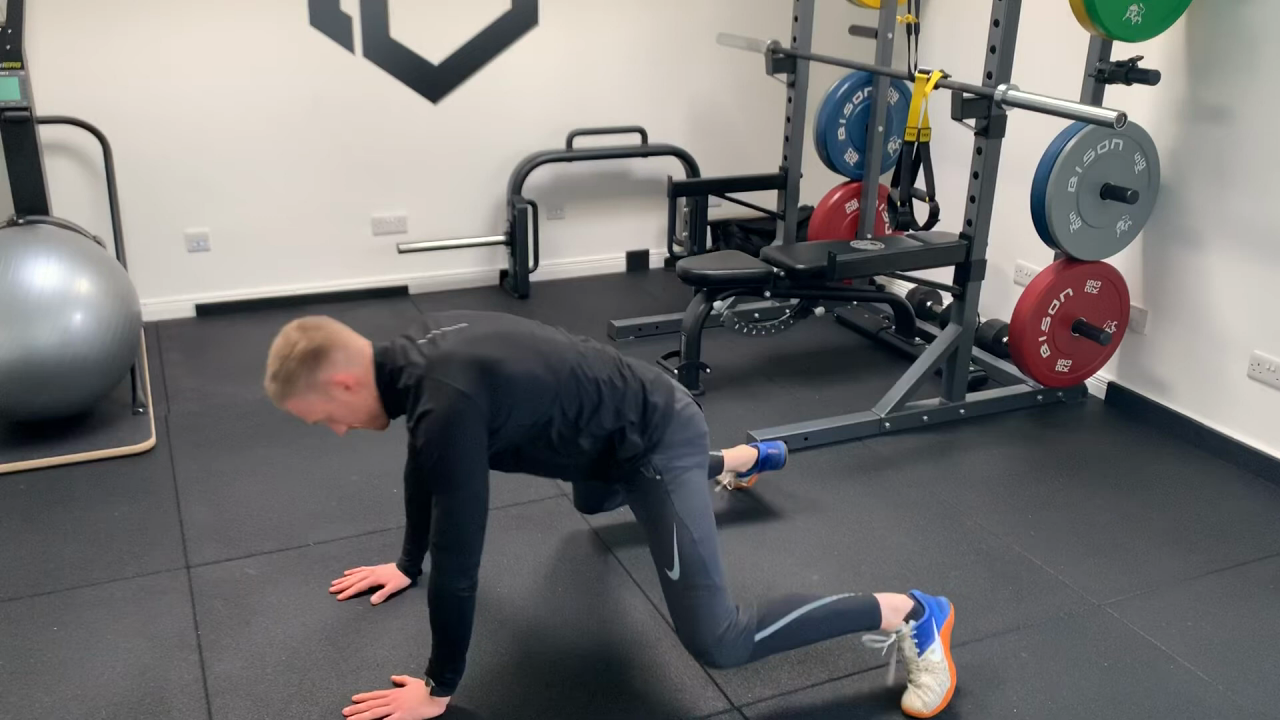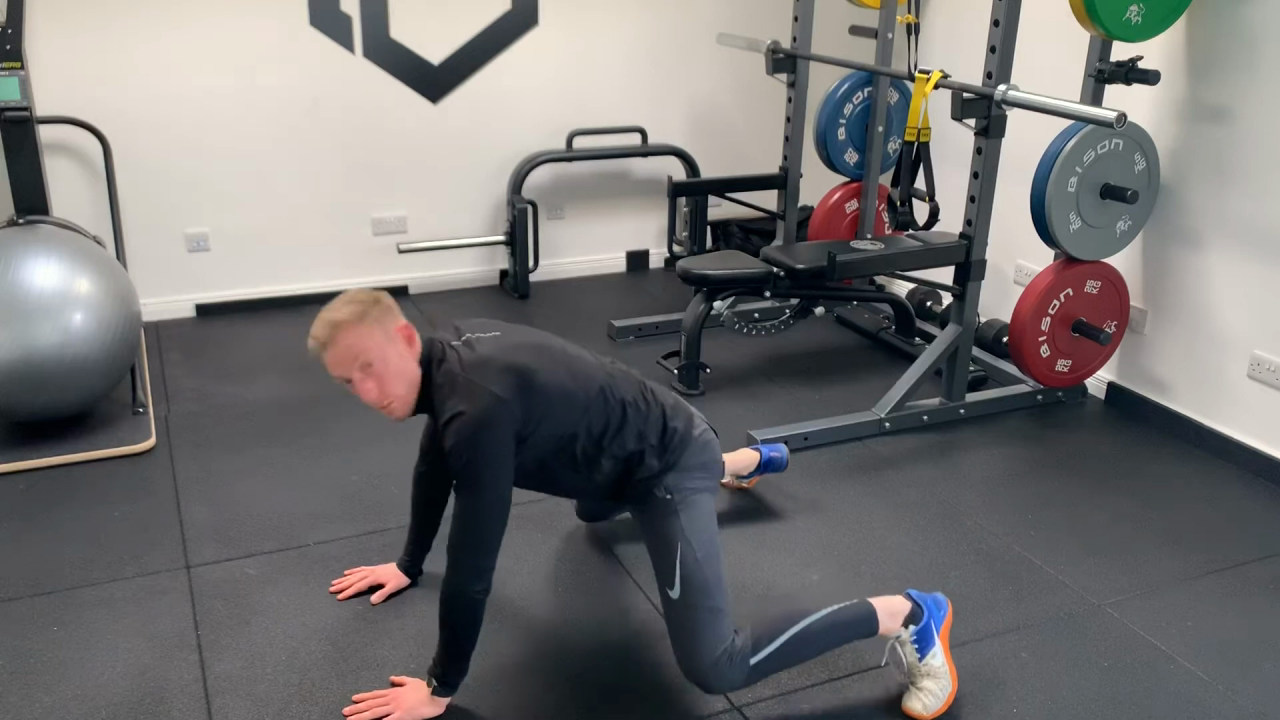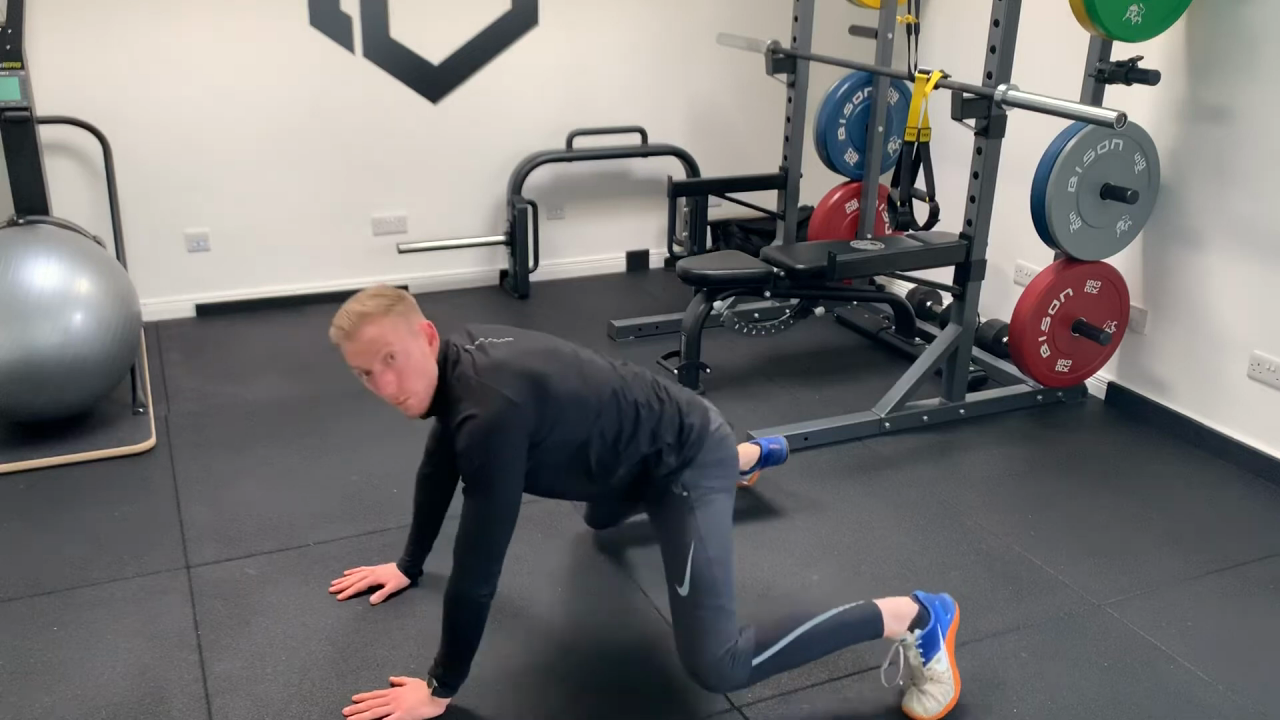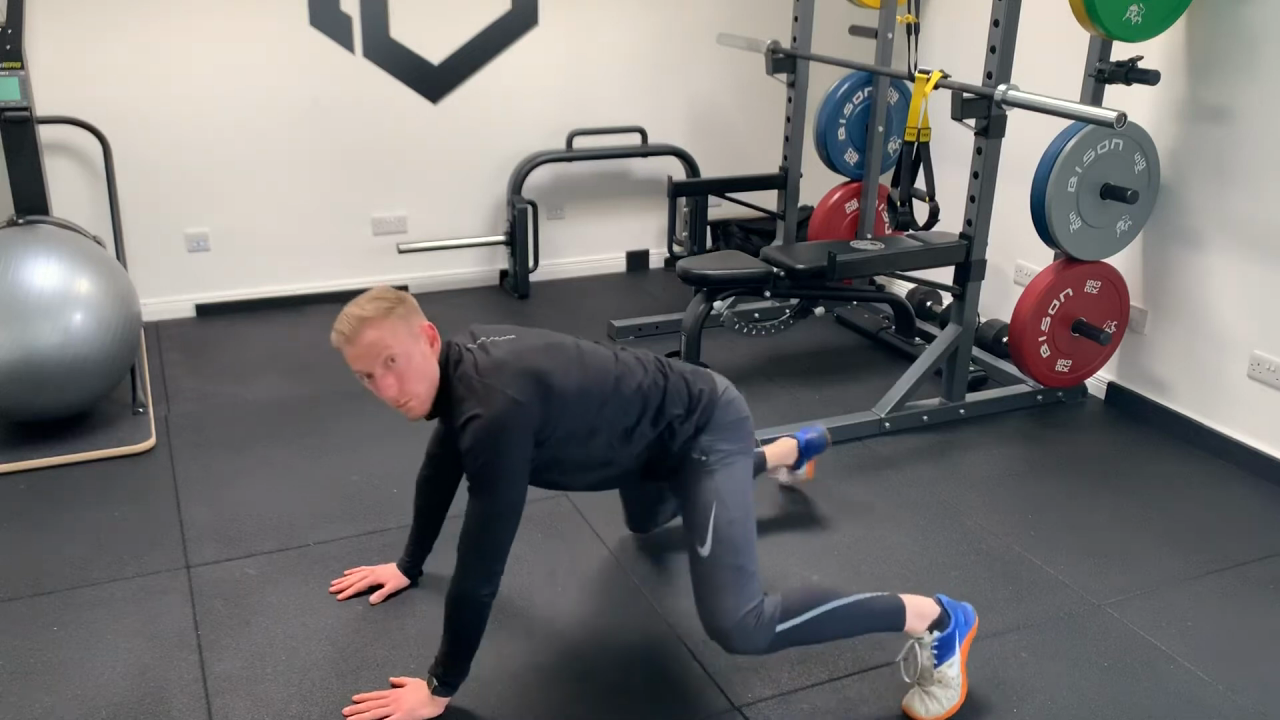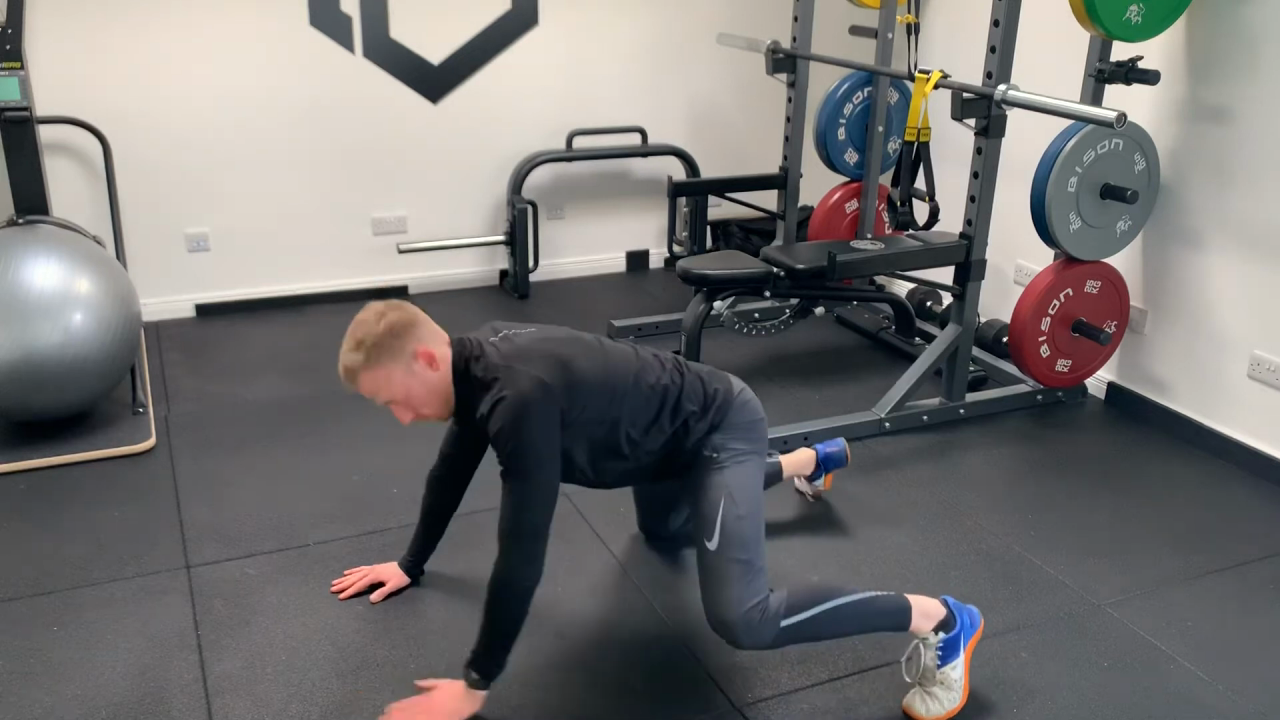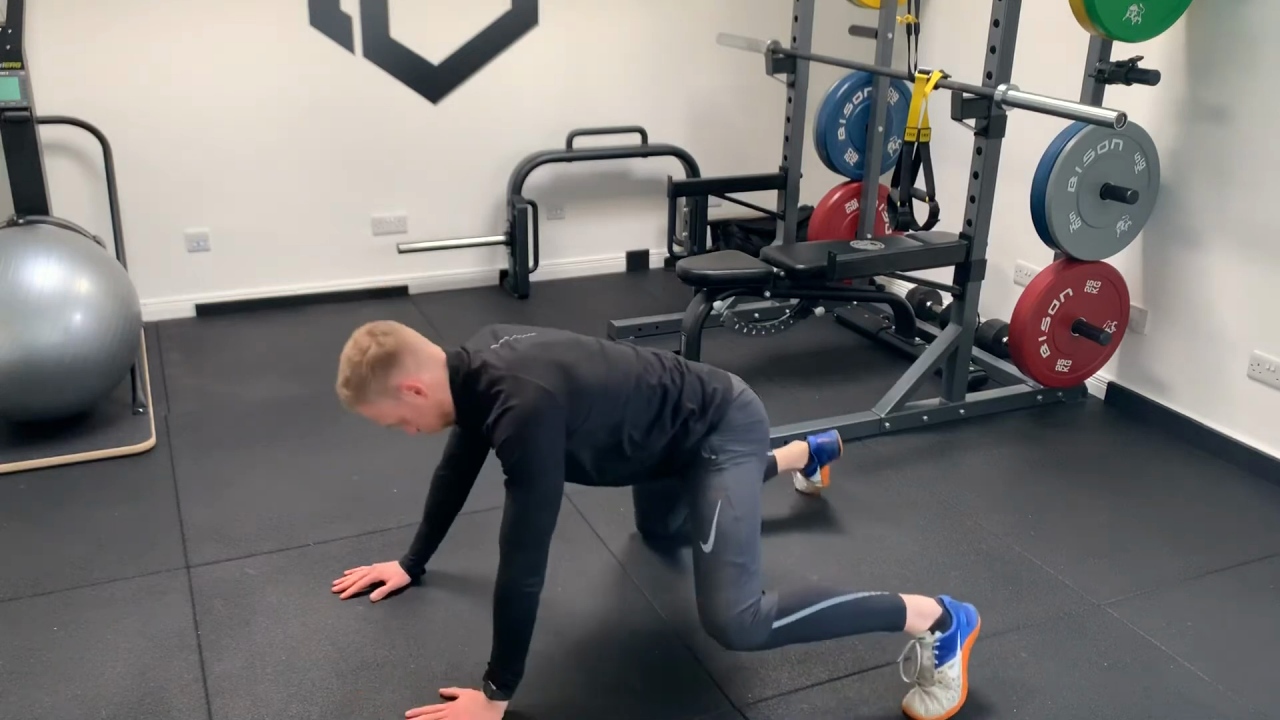
dt=0.2s
person 1, frame 1
left shoulder: (446, 403)
right shoulder: (418, 353)
left elbow: (458, 557)
right elbow: (422, 469)
right wrist: (406, 564)
left hip: (654, 435)
right hip: (624, 422)
left knee: (718, 641)
right knee: (595, 502)
left ankle: (909, 613)
right ankle: (744, 461)
person 1, frame 2
left shoulder: (478, 406)
right shoulder: (446, 353)
left elbow: (473, 561)
right elbow: (434, 469)
right wrist: (407, 565)
left hip: (669, 464)
right hip: (634, 445)
left knee: (714, 666)
right knee: (594, 512)
left ankle: (907, 615)
right ankle: (747, 461)
person 1, frame 3
left shoulder: (491, 410)
right shoulder: (461, 360)
left elbow: (478, 565)
right elbow: (438, 468)
right wrist: (407, 565)
left hip: (689, 459)
right hip: (648, 440)
left knee: (720, 665)
right knee: (600, 518)
left ankle: (915, 618)
right ankle: (753, 454)
person 1, frame 4
left shoulder: (497, 407)
right shoulder: (461, 363)
left elbow: (482, 563)
right elbow: (440, 469)
right wrist: (407, 566)
left hip: (706, 425)
right hip: (660, 420)
left knee: (737, 623)
right knee: (648, 523)
left ankle: (934, 619)
right ankle: (790, 451)
person 1, frame 5
left shoulder: (520, 395)
right shoulder: (477, 360)
left elbow: (522, 554)
right elbow: (453, 467)
right wrist: (410, 564)
left hip: (720, 425)
right hip: (673, 425)
left knee: (742, 617)
right knee: (661, 533)
left ankle: (939, 620)
right ankle: (810, 462)
person 1, frame 6
left shoulder: (526, 405)
right shoulder: (474, 365)
left elbow: (524, 561)
right elbow: (458, 464)
right wrist: (410, 563)
left hip: (722, 424)
right hip: (673, 423)
left knee: (736, 620)
right knee: (659, 529)
left ankle: (935, 620)
right ankle: (805, 452)
